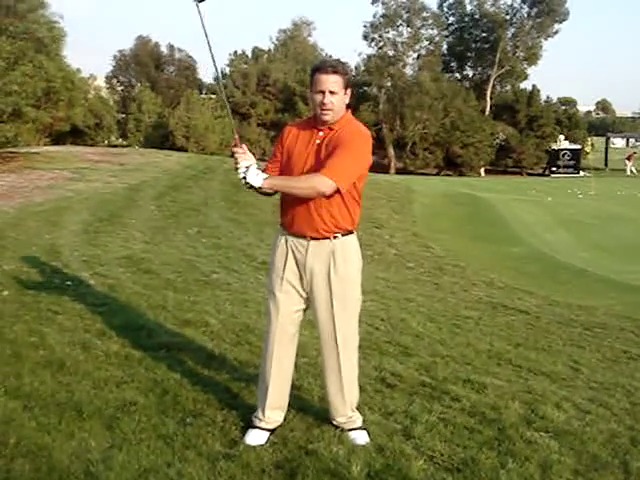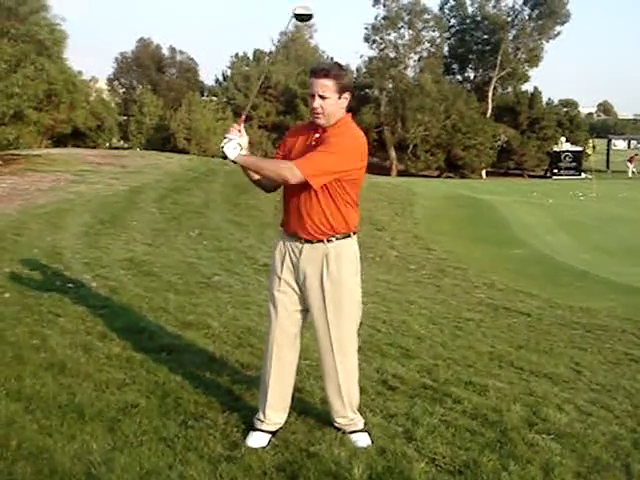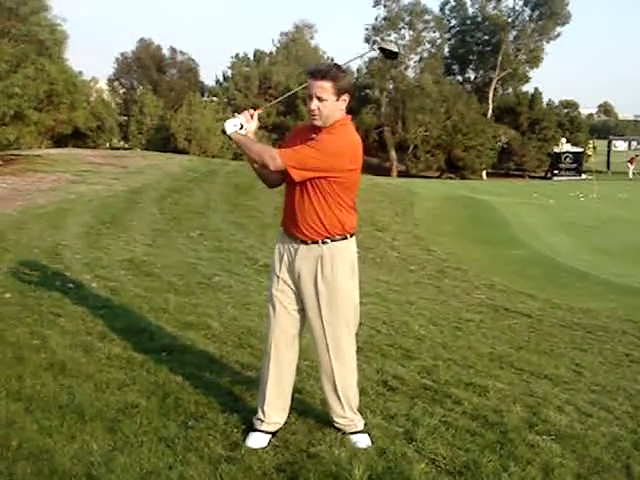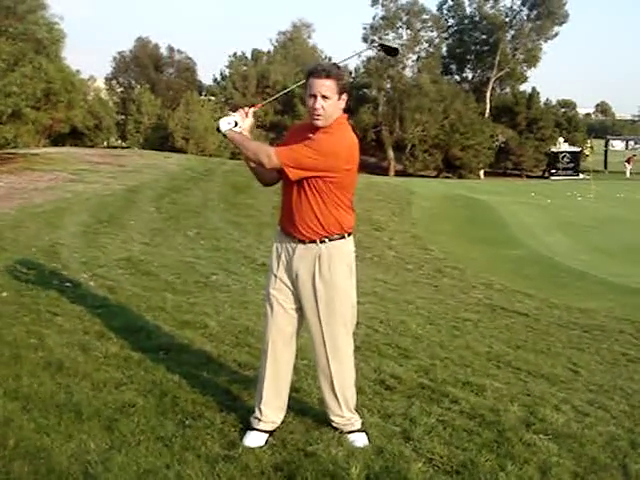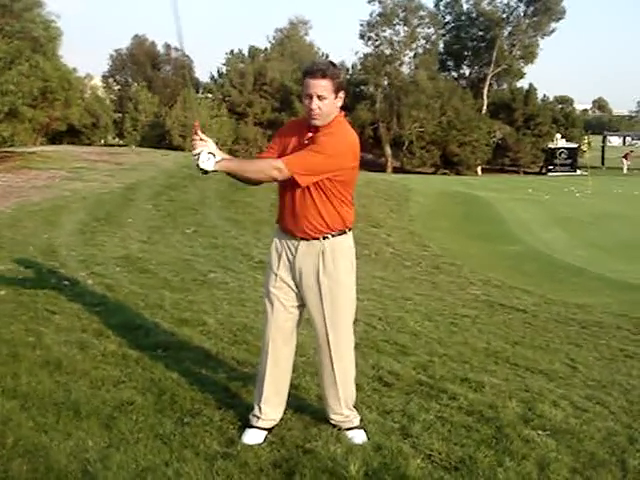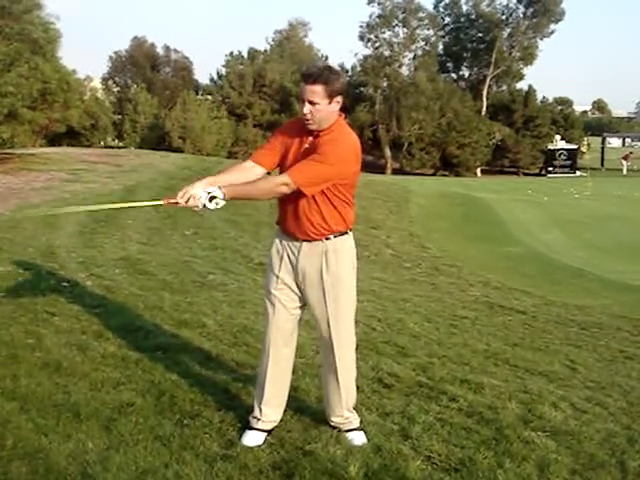
dt=0.2s
person 1, frame 1
left shoulder: (357, 136)
right shoulder: (291, 132)
left elbow: (323, 184)
right elbow: (272, 181)
left wrist: (264, 179)
right wrist: (251, 168)
left hip: (336, 250)
right hip: (290, 245)
left knee: (340, 334)
right knee: (280, 329)
left ankle: (346, 415)
right ankle: (267, 415)
person 1, frame 2
left shoulder: (350, 140)
right shoulder: (295, 134)
left elbow: (291, 173)
right elbow: (270, 182)
left wrist: (241, 156)
right wrist: (244, 152)
left hip: (333, 253)
right hip: (289, 247)
left knee: (339, 337)
right knee: (281, 332)
left ankle: (348, 418)
right ankle: (268, 418)
person 1, frame 3
left shoulder: (343, 142)
right shoulder: (301, 132)
left elbow: (276, 161)
right elbow: (273, 178)
left wrist: (238, 136)
right wrist: (249, 137)
left hip: (330, 254)
right hip: (289, 247)
left knee: (336, 338)
right knee: (280, 333)
left ankle: (348, 419)
right ankle: (268, 418)
person 1, frame 4
left shoulder: (339, 143)
right shoulder: (299, 131)
left elbow: (271, 158)
right elbow: (269, 176)
left wrist: (232, 133)
right wrist: (244, 135)
left hip: (328, 254)
right hip: (287, 246)
left knee: (334, 337)
right knee: (278, 332)
left ankle: (345, 418)
right ankle: (266, 417)
person 1, frame 5
left shoulder: (341, 141)
right shoulder: (292, 129)
left elbow: (276, 170)
right elbow: (258, 173)
left wrist: (219, 162)
right wrist: (219, 154)
left hip: (329, 250)
right hip: (286, 244)
left knee: (335, 333)
right knee: (277, 329)
left ankle: (344, 415)
right ankle: (264, 415)
person 1, frame 6
left shoulder: (343, 145)
right shoulder: (290, 130)
left elbow: (282, 185)
right elbow: (255, 167)
left wrist: (221, 193)
right wrist: (203, 183)
left hip: (330, 251)
right hip: (286, 245)
left knee: (337, 334)
right knee: (278, 330)
left ankle: (344, 416)
right ankle: (264, 417)
